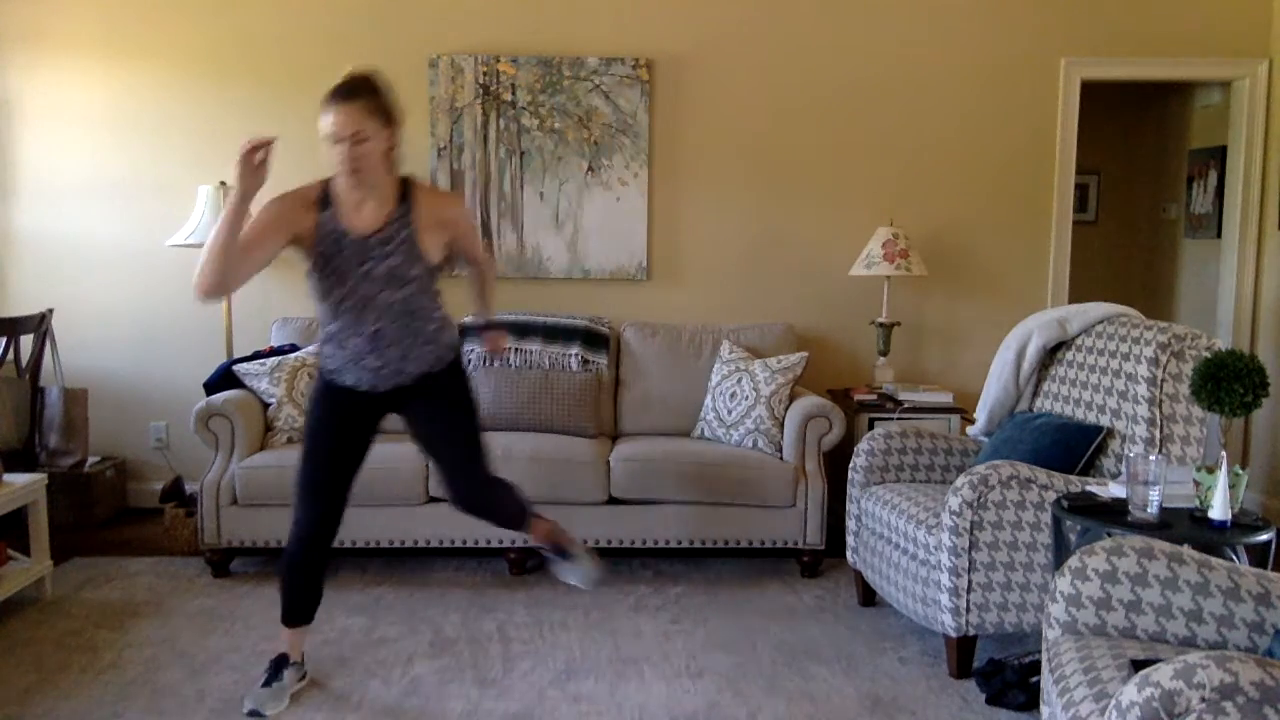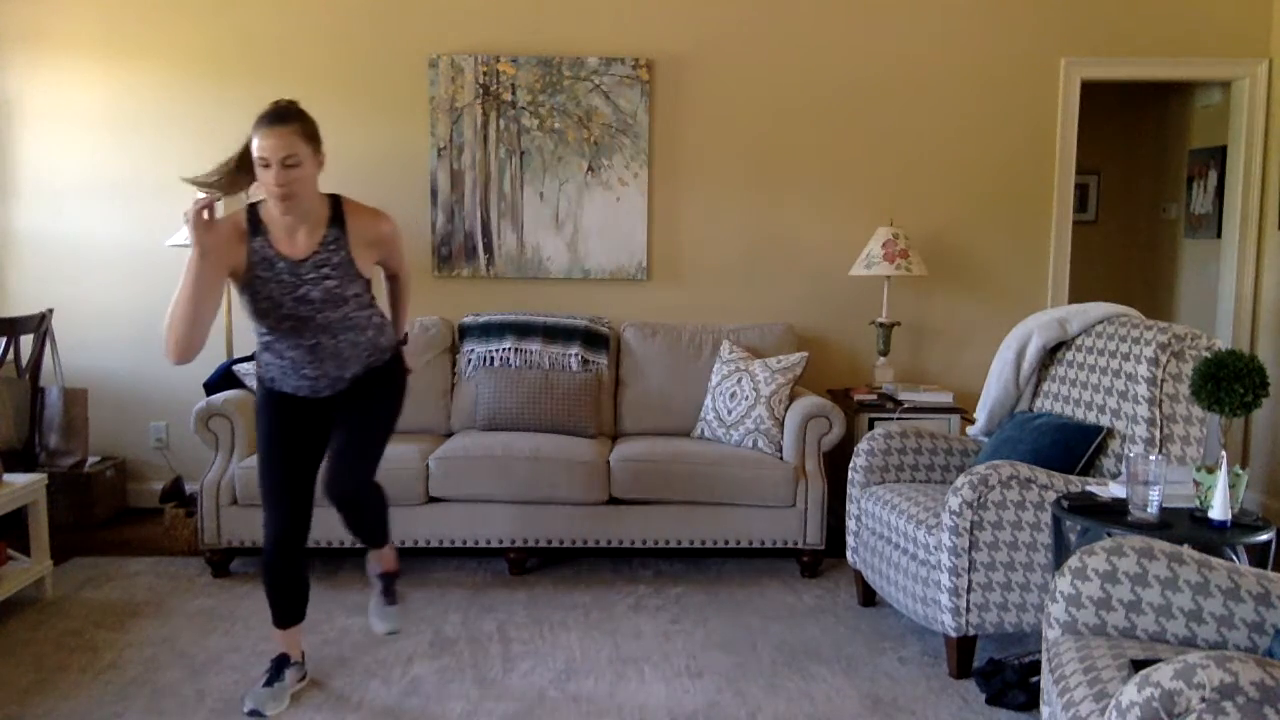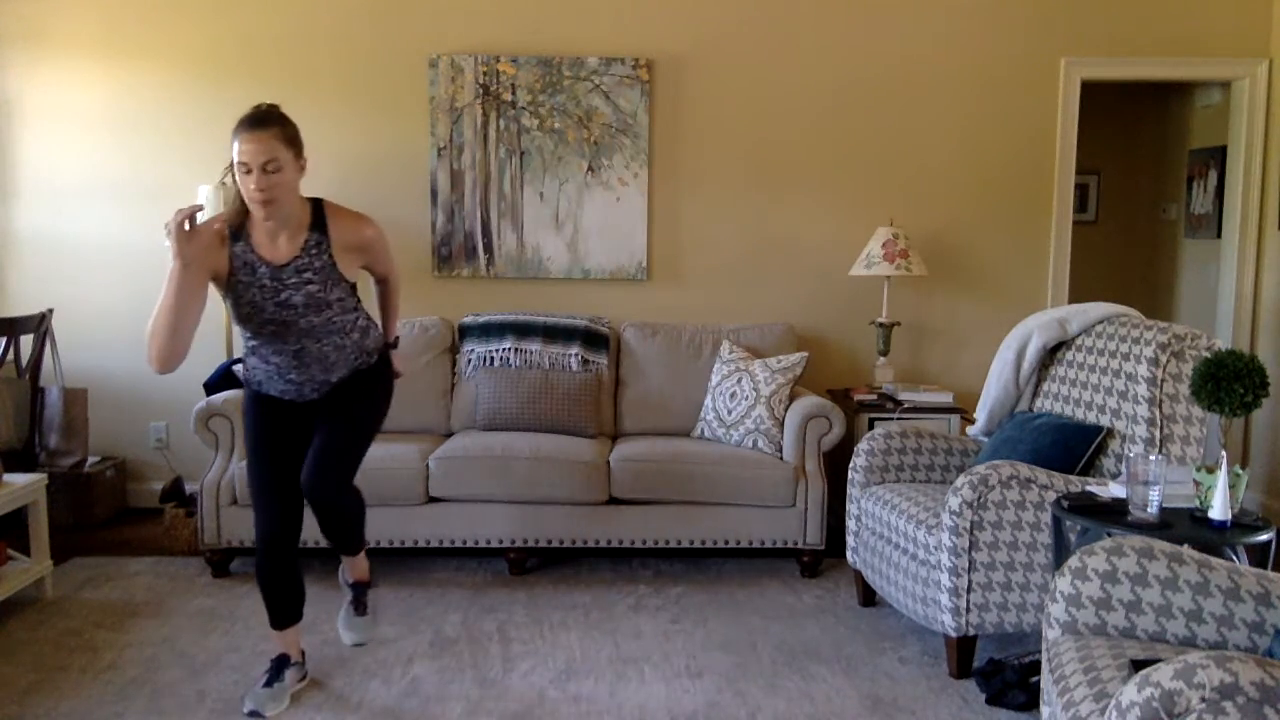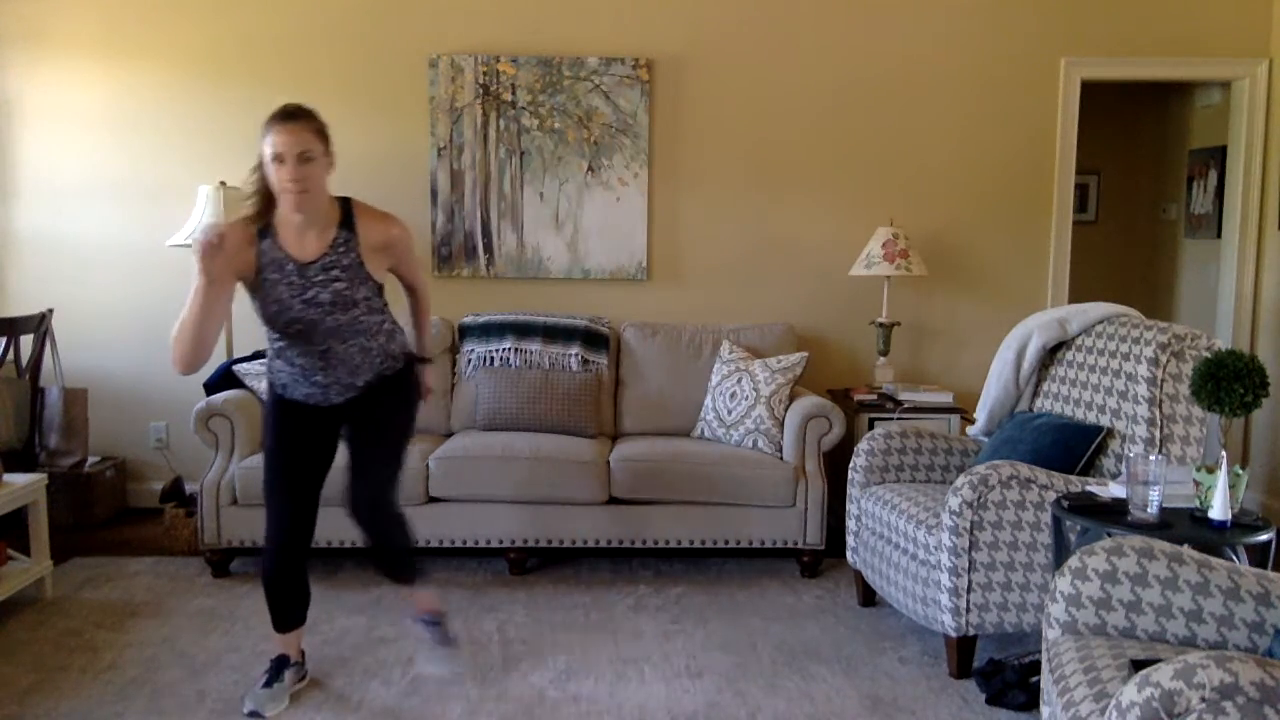
dt=0.3s
person 1, frame 1
left shoulder: (436, 210)
right shoulder: (300, 208)
left elbow: (479, 259)
right elbow: (208, 288)
left wrist: (489, 323)
right wrist: (241, 197)
left hip: (431, 374)
right hip: (344, 383)
left knee: (472, 489)
right knee: (312, 526)
left ankle: (546, 533)
right ankle: (289, 659)
person 1, frame 2
left shoulder: (369, 227)
right shoulder: (230, 237)
left elbow: (398, 274)
right elbow: (180, 351)
left wrist: (399, 337)
right wrist: (202, 256)
left hip: (370, 375)
right hip: (287, 390)
left knee: (346, 480)
right knee: (283, 531)
left ankle: (383, 561)
right ankle: (289, 657)
person 1, frame 3
left shoulder: (352, 231)
right shoulder: (214, 242)
left elbow: (388, 277)
right elbow: (162, 360)
left wrist: (390, 342)
right wrist: (183, 264)
left hip: (357, 378)
right hip: (273, 393)
left knee: (322, 481)
right knee: (273, 533)
left ankle: (356, 571)
right ankle: (289, 658)
person 1, frame 4
left shoulder: (379, 230)
right shoulder: (236, 243)
left elbow: (418, 284)
right elbow: (188, 360)
left wrist: (424, 355)
right wrist: (213, 284)
left hip: (381, 381)
right hip: (295, 395)
left knee: (371, 505)
right knee: (286, 538)
left ankle: (426, 608)
right ankle: (290, 658)
